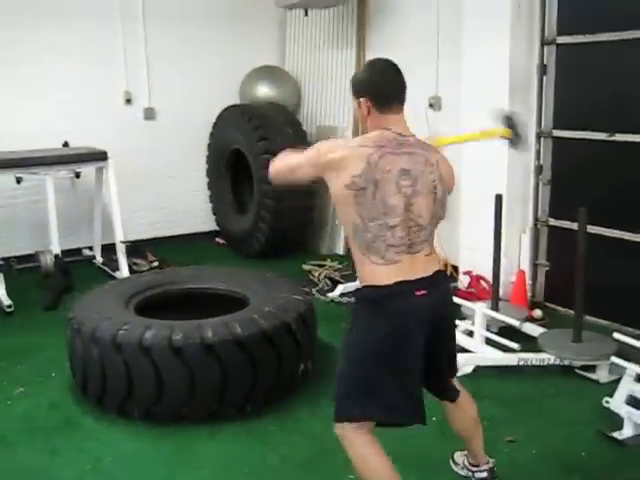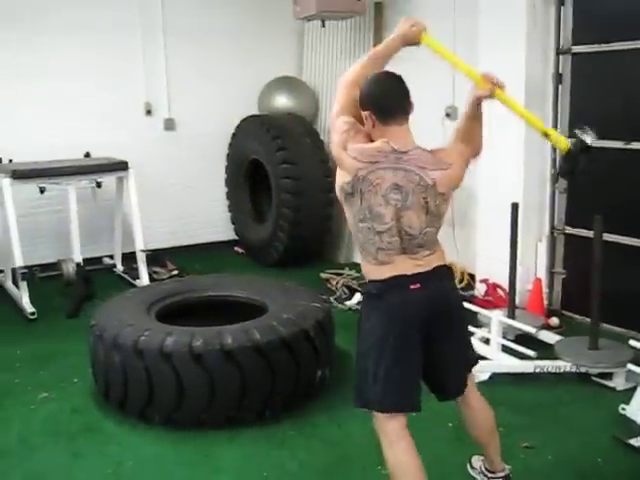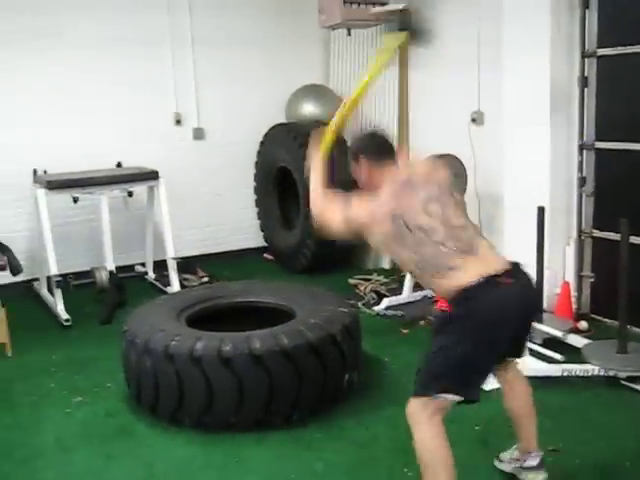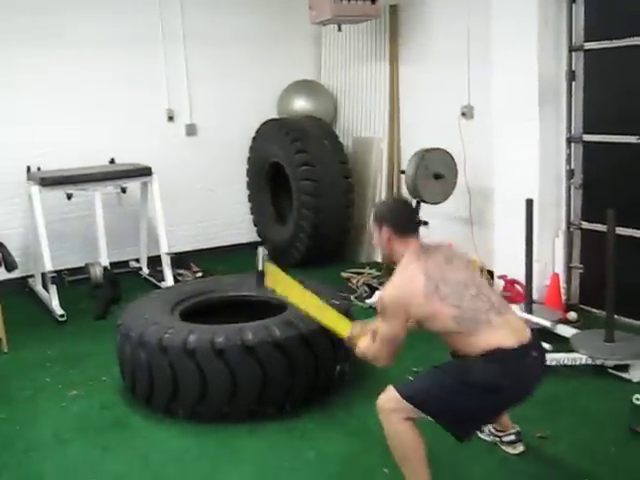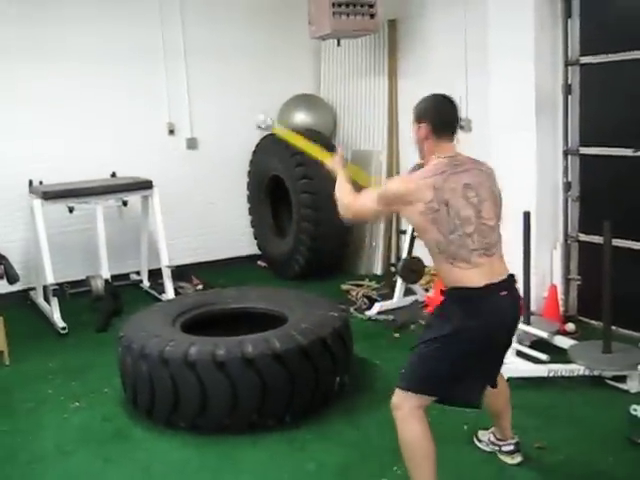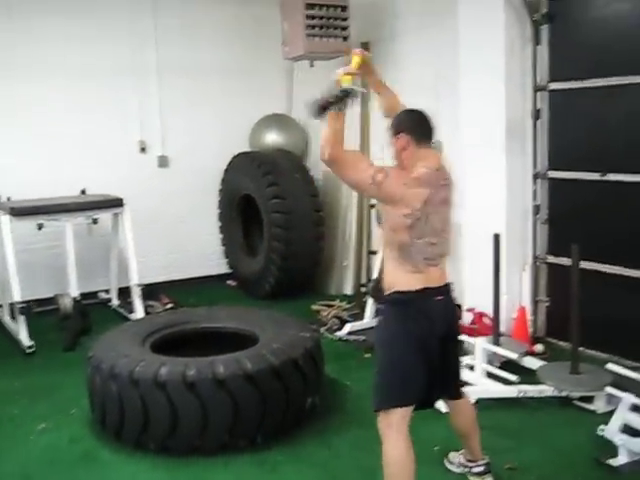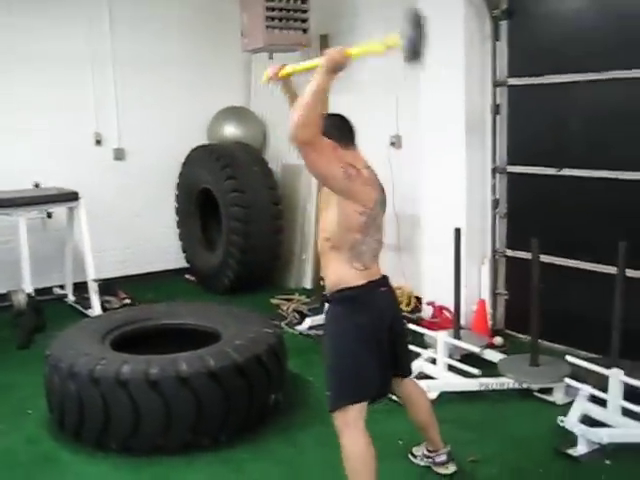
dt=0.3s
person 1, frame 1
left shoulder: (339, 155)
right shoulder: (439, 164)
left elbow: (277, 168)
left hip: (385, 304)
right hip: (435, 293)
left knee: (353, 426)
right knee: (448, 388)
person 1, frame 2
left shoulder: (352, 159)
right shoulder: (445, 168)
left elbow: (346, 92)
right elbow: (471, 143)
left wrist: (392, 42)
right wrist: (477, 101)
left hip: (390, 300)
right hip: (440, 288)
left knee: (390, 422)
right knee: (465, 389)
person 1, frame 3
left shoulder: (367, 212)
right shoulder: (432, 174)
left elbow: (323, 213)
left wrist: (317, 165)
left hip: (475, 309)
right hip: (518, 285)
left knee: (422, 411)
right knee: (505, 358)
person 1, frame 4
left shoulder: (397, 291)
right shoulder: (450, 255)
left elbow: (384, 358)
left wrist: (362, 344)
right wrist: (384, 328)
left hip: (500, 368)
right hip: (530, 357)
left knee: (391, 409)
right ankle: (506, 433)
person 1, frame 5
left shoulder: (409, 187)
right shoulder: (483, 172)
left elbow: (349, 208)
left wrist: (339, 171)
left hip: (470, 306)
right hip: (507, 296)
left knee: (405, 404)
right knee: (487, 369)
right ankle: (505, 441)
person 1, frame 6
left shoulder: (401, 187)
right shoulder: (439, 171)
left elbow: (330, 154)
right elbow: (404, 119)
right wrist: (376, 80)
left hip: (406, 309)
right hip: (440, 300)
left knee: (393, 422)
right knee: (452, 391)
person 1, frame 7
left shoulder: (354, 181)
right shoulder: (360, 172)
left elbow: (302, 134)
right elbow: (312, 127)
left wrist: (325, 71)
right wrist: (286, 86)
left hip: (352, 306)
right hip: (380, 296)
left knee: (349, 419)
right knee: (402, 378)
